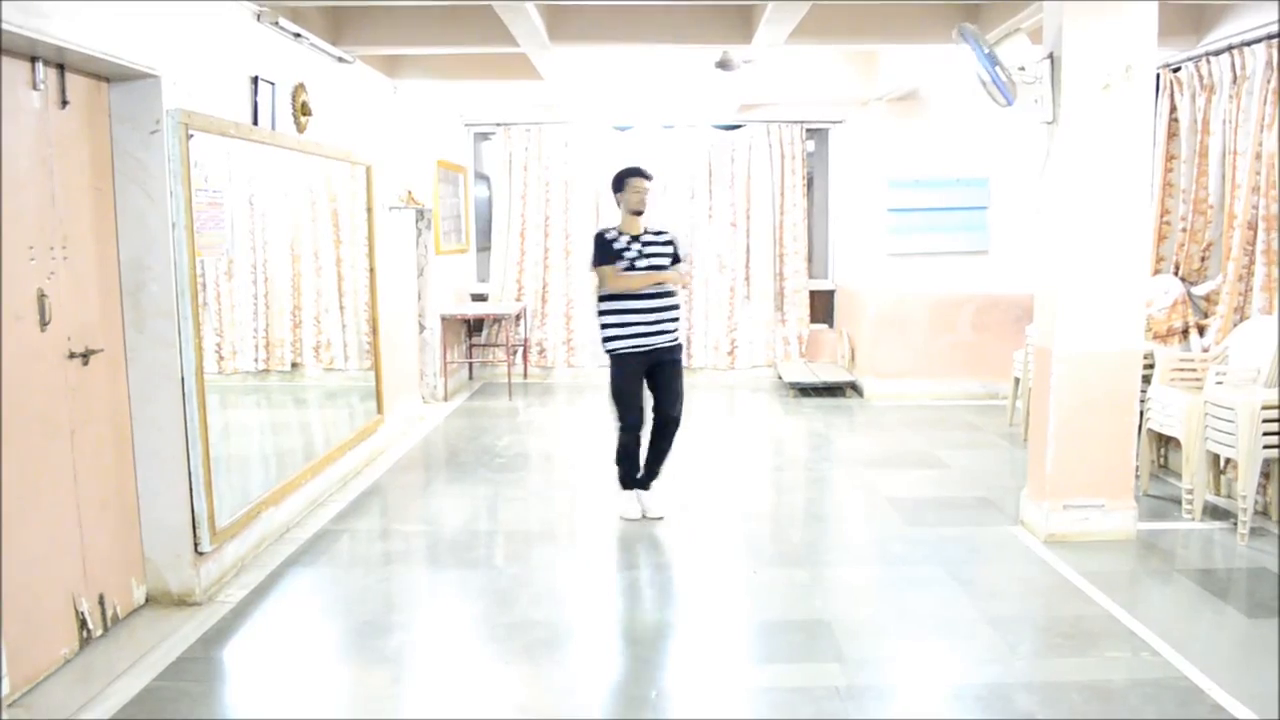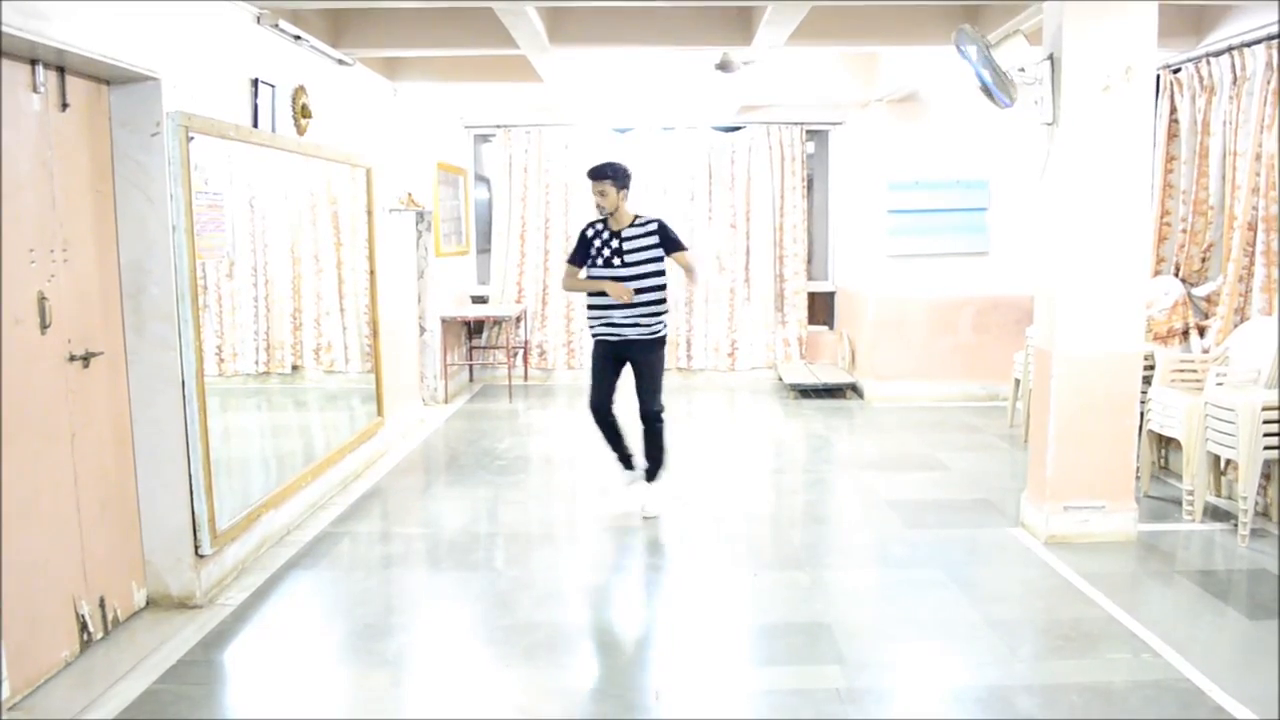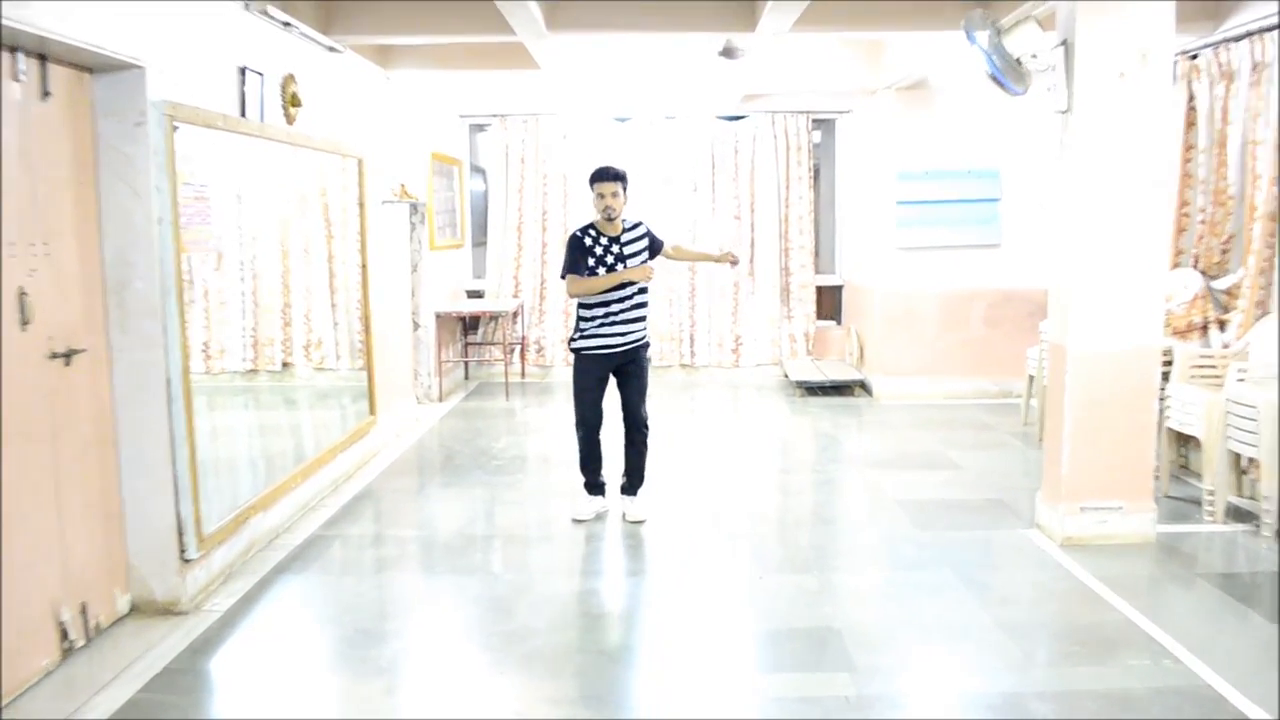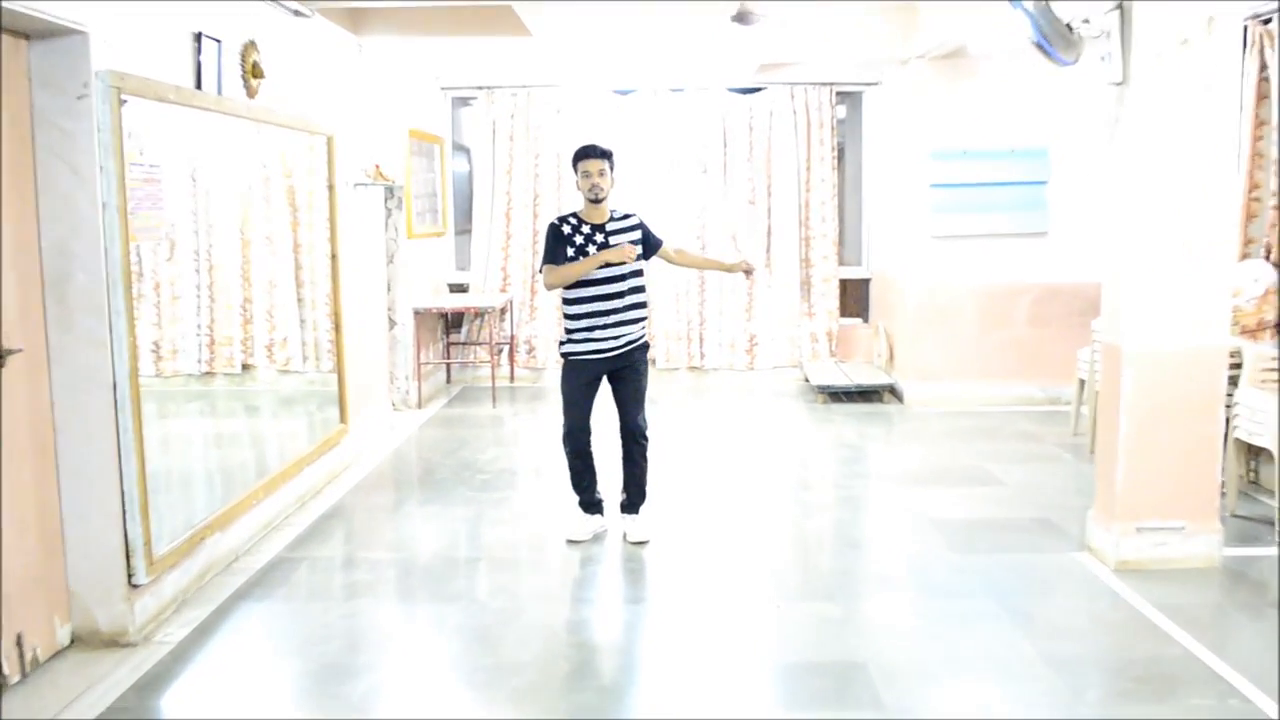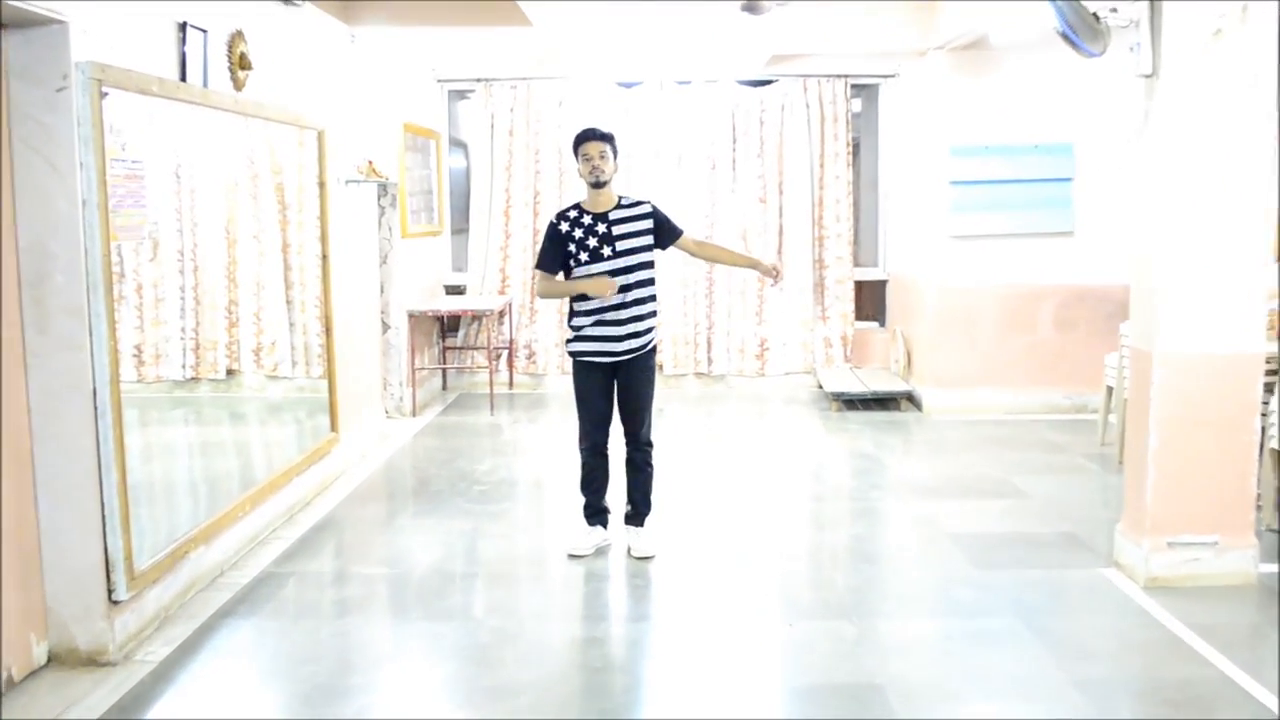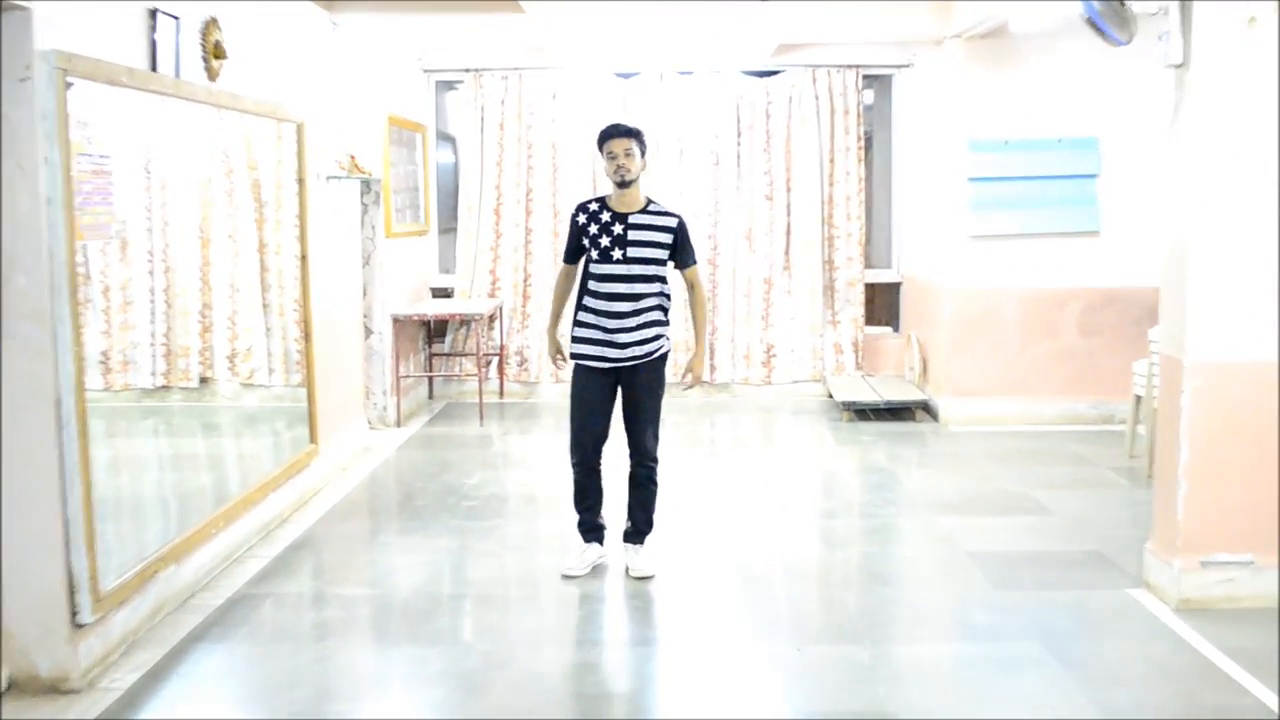
dt=0.7s
person 1, frame 1
left shoulder: (663, 240)
right shoulder: (605, 240)
right elbow: (612, 283)
left wrist: (668, 283)
right wrist: (662, 277)
left hip: (666, 346)
right hip: (626, 351)
left knee: (669, 417)
right knee: (632, 423)
left ankle: (644, 487)
right ankle: (627, 488)
person 1, frame 2
left shoulder: (655, 229)
right shoulder: (591, 232)
left elbow: (687, 266)
right elbow: (568, 279)
left wrist: (687, 282)
right wrist: (604, 285)
left hip: (647, 336)
right hip: (606, 337)
left knee: (650, 411)
right knee: (599, 406)
left ankle: (651, 482)
right ankle: (630, 467)
person 1, frame 3
left shoulder: (639, 231)
right shoulder: (580, 239)
left elbow: (670, 251)
right elbow: (573, 288)
left wrist: (715, 257)
right wrist: (626, 274)
left hip: (633, 347)
right hip: (591, 349)
left knee: (637, 421)
right knee: (587, 423)
left ankle: (631, 494)
right ankle: (594, 493)
person 1, frame 4
left shoulder: (632, 225)
right shoulder: (561, 229)
left elbow: (672, 254)
right elbow: (550, 279)
left wrist: (727, 266)
right wrist: (603, 256)
left hip: (630, 349)
right hip: (581, 353)
left knee: (634, 430)
right knee: (575, 435)
left ankle: (632, 512)
right ankle: (591, 512)
person 1, frame 5
left shoulder: (644, 213)
right shoulder: (563, 224)
left elbow: (695, 246)
right elbow: (542, 286)
left wrist: (755, 264)
right wrist: (584, 285)
left hip: (638, 348)
right hip: (589, 352)
left knee: (639, 439)
right knee: (592, 441)
left ankle: (637, 524)
right ankle: (596, 524)
person 1, frame 6
left shoulder: (669, 223)
right shoulder: (585, 216)
left elbow: (695, 286)
right elbow: (567, 273)
left wrist: (700, 350)
right wrist: (552, 331)
left hip: (647, 356)
right hip: (591, 354)
left knee: (644, 452)
right knee: (584, 449)
left ankle: (636, 543)
right ankle: (591, 540)
